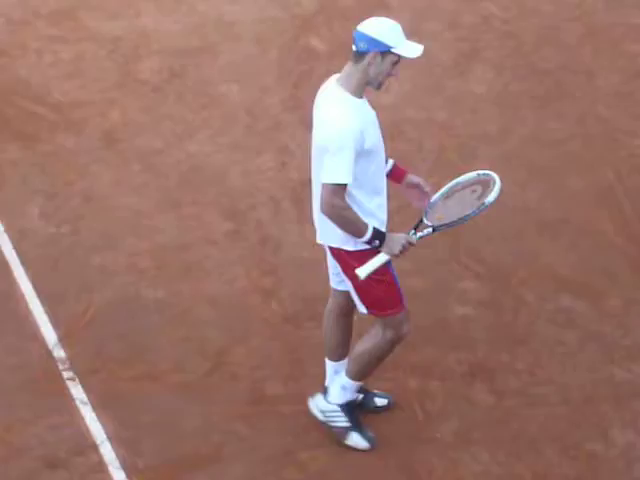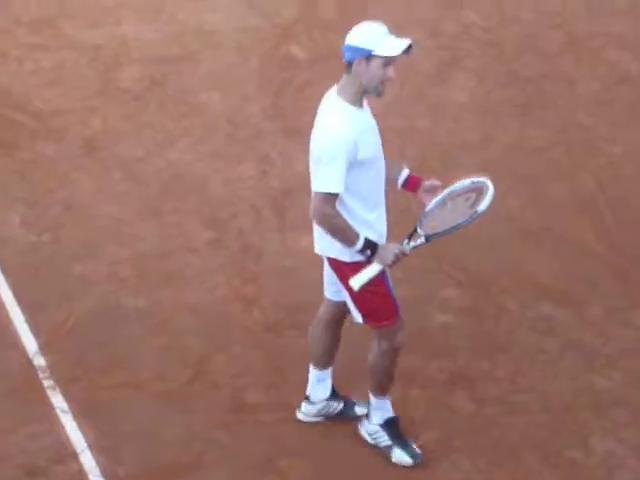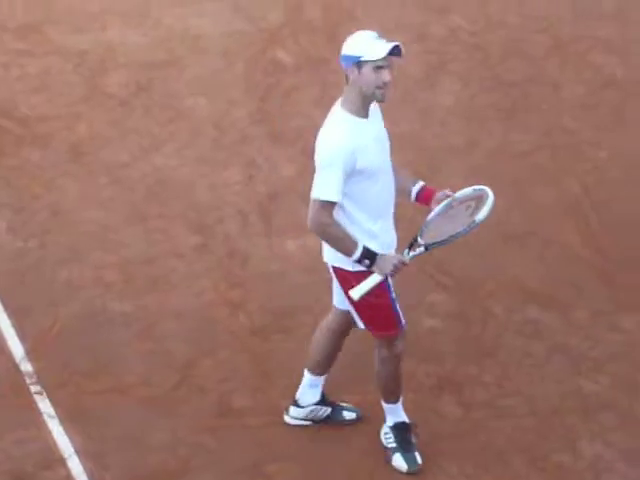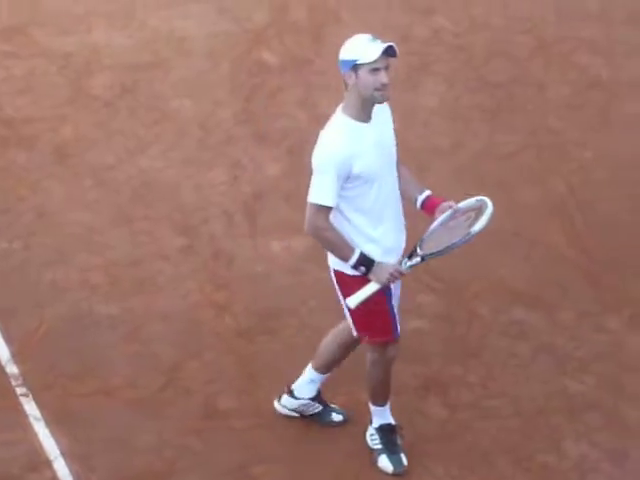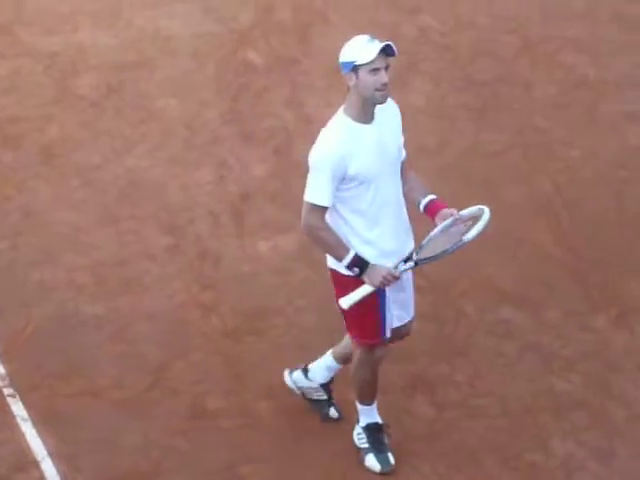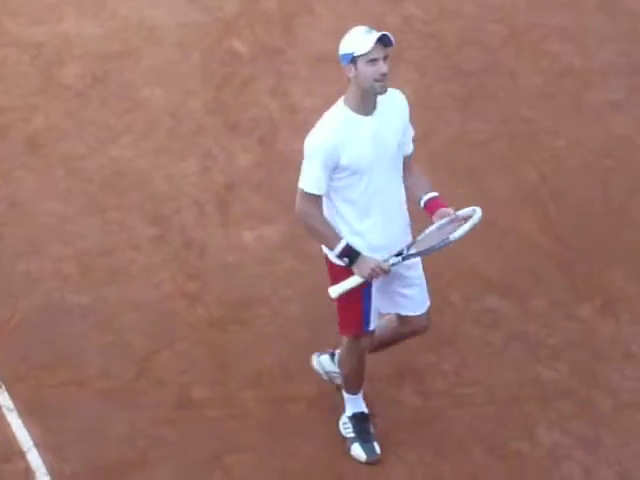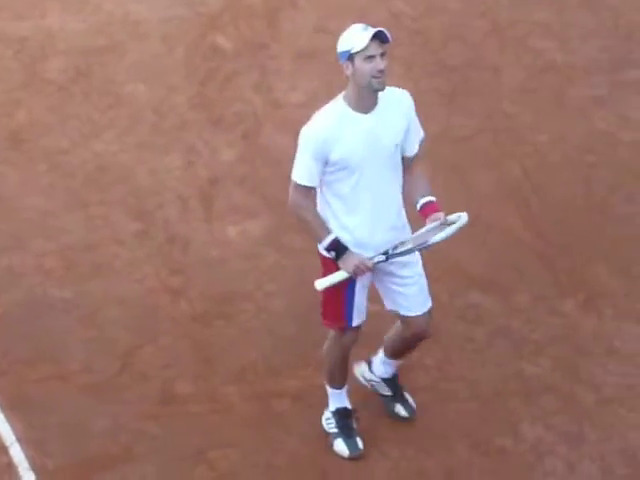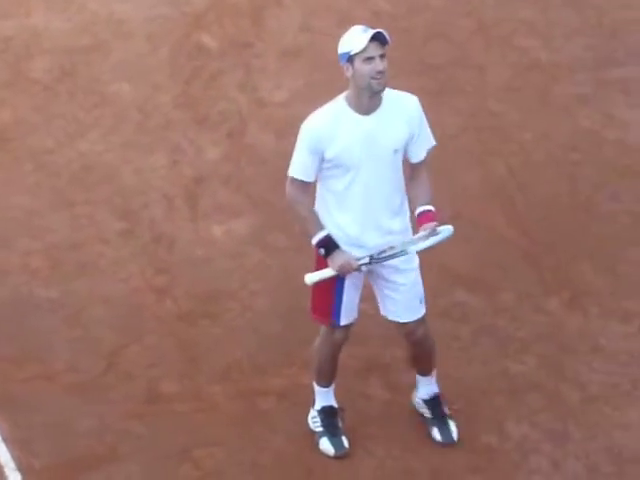
dt=0.1s
person 1, frame 1
left shoulder: (338, 86)
right shoulder: (343, 121)
right elbow: (331, 204)
left wrist: (398, 174)
right wrist: (380, 238)
left hip: (347, 232)
right hip: (355, 237)
left knee: (343, 301)
right knee: (394, 325)
left ankle: (337, 389)
right ankle: (338, 400)
person 1, frame 2
left shoulder: (349, 99)
right shoulder: (340, 131)
right elbow: (322, 212)
left wrist: (411, 181)
right wrist: (372, 248)
left hip: (348, 242)
right hip: (352, 247)
left knee: (333, 310)
right knee: (390, 336)
left ankle: (318, 398)
right ankle: (381, 420)
person 1, frame 3
left shoulder: (371, 109)
right shoulder: (338, 140)
right elbow: (319, 220)
left wrist: (423, 192)
right wrist: (369, 259)
left hip: (378, 248)
right hip: (358, 258)
left knee: (341, 319)
right knee: (392, 342)
left ankle: (307, 402)
right ankle: (396, 425)
person 1, frame 4
left shoulder: (381, 112)
right shoulder: (336, 146)
right elbow: (316, 223)
left wrist: (430, 201)
right wrist: (366, 265)
left hip: (387, 251)
right hip: (361, 263)
left knee: (356, 330)
right knee: (384, 347)
left ankle: (301, 395)
right ankle: (382, 428)
person 1, frame 5
left shoulder: (389, 112)
right shoulder: (333, 146)
right elbow: (312, 221)
left wrist: (434, 207)
right wrist: (362, 267)
left hip: (399, 251)
right hip: (361, 264)
left knee: (394, 331)
right knee: (372, 346)
left ankle: (311, 377)
right ankle: (369, 426)
person 1, frame 6
left shoulder: (396, 104)
right shoulder: (327, 135)
right elbow: (305, 208)
left wrist: (433, 203)
right wrist: (352, 257)
left hip: (397, 245)
right hip: (354, 255)
left knee: (415, 322)
right knee: (358, 338)
left ankle: (334, 361)
right ankle: (354, 415)
person 1, frame 7
left shoulder: (401, 104)
right shoulder: (322, 129)
right elbow: (300, 197)
left wrist: (428, 206)
right wrist: (339, 250)
left hip: (398, 240)
right hip: (347, 250)
left knee: (419, 324)
right knee: (344, 335)
left ankle: (380, 371)
right ankle: (339, 410)
person 1, frame 8
left shoulder: (408, 108)
right shoulder: (319, 125)
left elbow: (415, 171)
right elbow: (296, 191)
left wrist: (425, 215)
right wrist: (329, 248)
left hip: (394, 243)
right hip: (342, 248)
left knee: (416, 331)
right knee: (334, 334)
left ankle: (429, 395)
right ankle: (323, 409)
